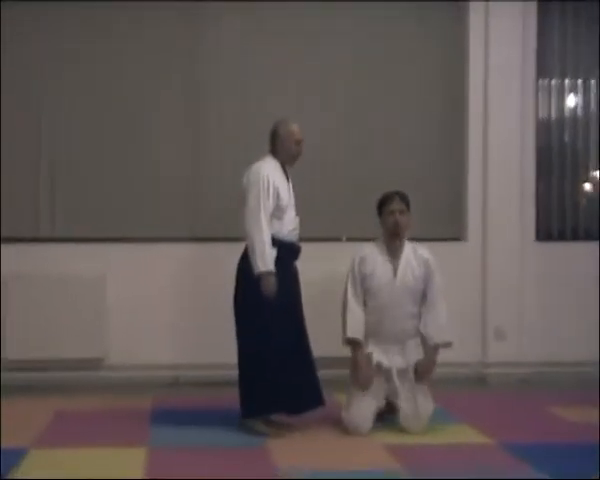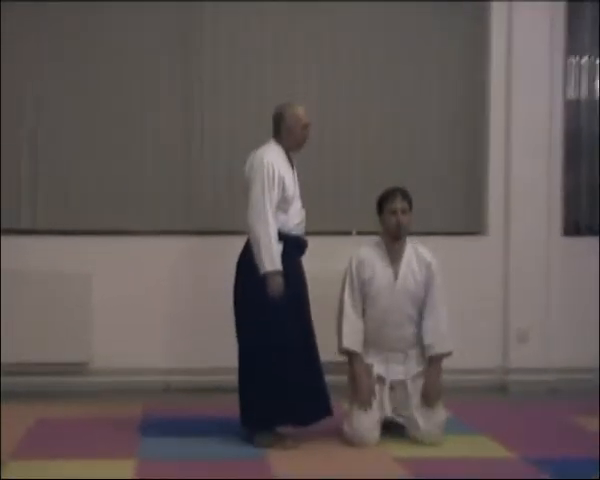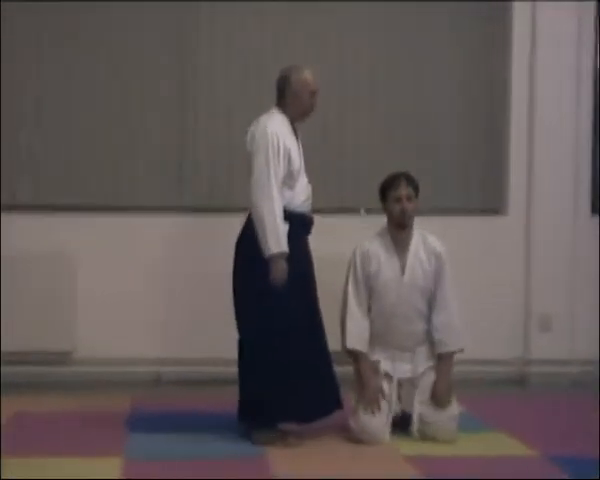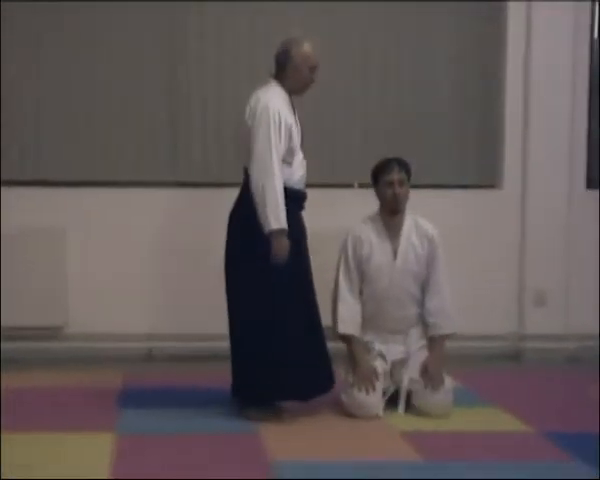
dt=0.2s
person 1, frame 1
left shoulder: (280, 173)
right shoulder: (262, 173)
right elbow: (257, 225)
right wrist: (265, 272)
left hip: (281, 263)
right hip: (265, 265)
left knee: (283, 339)
right knee: (263, 341)
left ankle: (264, 408)
right ankle: (256, 412)
person 1, frame 2
left shoulder: (284, 160)
right shoulder: (266, 160)
right elbow: (261, 219)
right wrist: (271, 271)
left hip: (284, 258)
right hip: (268, 263)
left knee: (288, 343)
right knee: (267, 345)
left ankle: (267, 419)
right ankle: (261, 424)
person 1, frame 3
left shoulder: (286, 129)
right shoulder: (270, 130)
right elbow: (265, 196)
right wrist: (276, 254)
left hip: (288, 239)
right hip: (271, 243)
left knee: (291, 331)
right knee: (270, 333)
left ankle: (270, 414)
right ankle: (261, 420)
person 1, frame 4
left shoulder: (281, 101)
right shoulder: (269, 104)
right elbow: (265, 172)
right wrist: (277, 231)
left hip: (279, 213)
right hip: (264, 217)
left knee: (284, 307)
right knee: (263, 310)
left ankle: (266, 391)
right ankle: (255, 397)
person 2, frame 1
left shoulder: (423, 259)
right shoulder: (364, 258)
left elbow: (434, 308)
right elbow: (353, 306)
left wrist: (431, 353)
right wrist: (358, 353)
left hip: (410, 352)
right hip: (372, 351)
left knee: (416, 424)
right knee: (357, 425)
left ankle: (392, 402)
right ankle: (378, 402)
person 2, frame 2
left shoulder: (425, 260)
right shoulder: (362, 260)
left elbow: (435, 315)
right elbow: (350, 315)
left wrist: (435, 369)
right wrist: (358, 368)
left hip: (413, 361)
right hip: (372, 360)
left knee: (430, 434)
right knee: (362, 436)
left ankle: (397, 418)
right ankle: (381, 416)
person 2, frame 3
left shoulder: (434, 250)
right shoulder: (366, 252)
left elbow: (444, 311)
right elbow: (355, 311)
left wrist: (445, 371)
right wrist: (365, 372)
left hip: (422, 358)
right hip: (379, 358)
left knee: (443, 430)
right knee: (371, 432)
left ankle: (409, 414)
right ankle: (391, 412)
person 2, frame 4
left shoulder: (426, 234)
right shoulder: (358, 236)
left elbow: (437, 294)
right elbow: (347, 296)
left wrist: (437, 352)
right wrist: (359, 356)
left hip: (414, 339)
right hip: (371, 340)
left knee: (438, 404)
right knee: (364, 407)
left ankle: (402, 390)
right ankle: (384, 389)
